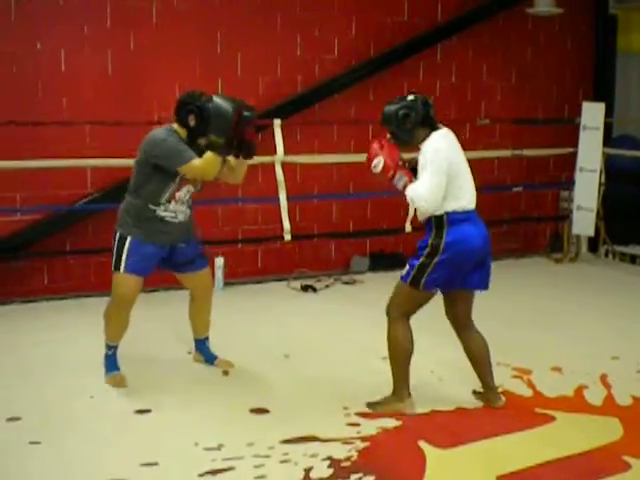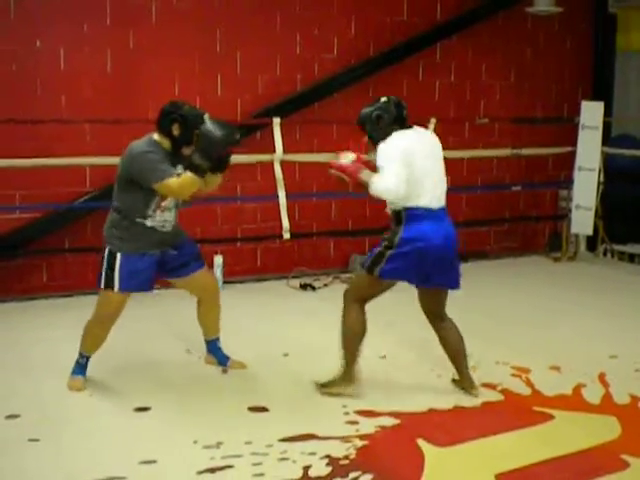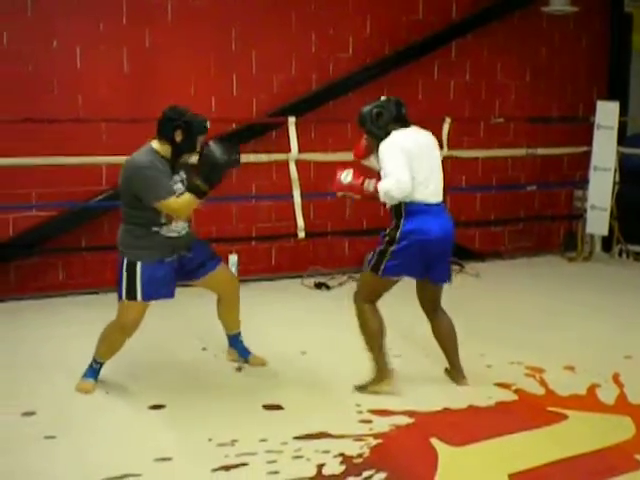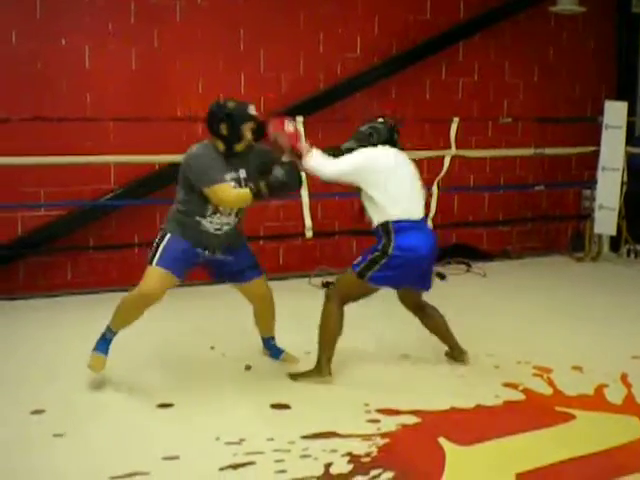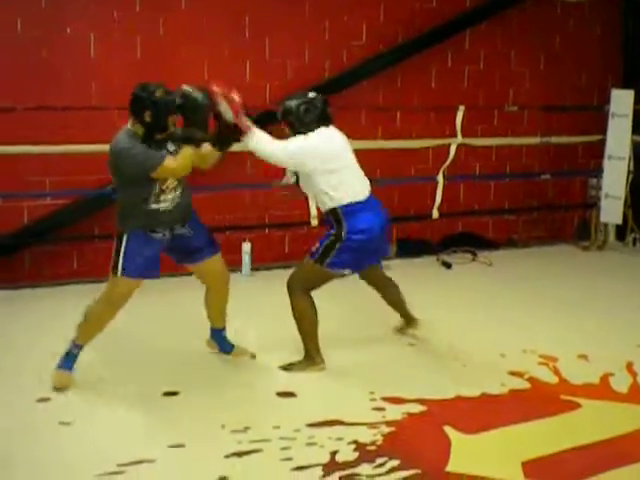
dt=0.5s
person 1, frame 1
left shoulder: (434, 149)
right shoulder: (443, 136)
left elbow: (427, 201)
right elbow: (432, 184)
left wrist: (394, 171)
right wrist: (397, 166)
left hip: (449, 239)
right hip: (473, 234)
left knee: (396, 313)
right knee: (461, 321)
left ankle: (400, 396)
right ankle: (491, 392)
person 1, frame 2
left shoulder: (392, 146)
right shoulder: (427, 138)
left elbow: (393, 189)
left wrist: (358, 172)
right wrist: (365, 169)
left hip: (410, 234)
right hip: (443, 231)
left knee: (353, 298)
right knee: (436, 313)
left ankle: (348, 378)
right ankle: (466, 379)
person 1, frame 3
left shoulder: (392, 143)
right shoulder: (425, 137)
left elbow: (398, 188)
left wrist: (363, 186)
right wrist: (369, 168)
left hip: (411, 226)
right hip: (441, 224)
left knee: (364, 298)
right knee: (432, 305)
left ankle: (382, 375)
right ankle: (457, 370)
person 1, frame 4
left shoulder: (368, 158)
right shoulder: (401, 160)
left elbow: (328, 169)
left wrist: (296, 143)
left hip: (398, 244)
right hip: (424, 240)
left knee: (335, 296)
right knee: (415, 303)
left ankle: (322, 369)
right ankle: (457, 351)
person 1, frame 5
left shoulder: (314, 144)
right shoulder: (327, 136)
left elbow: (274, 151)
left wrist: (238, 118)
right wrist: (296, 176)
left hip: (352, 228)
right hip: (374, 215)
left knee: (298, 285)
right knee: (373, 273)
left ankle: (313, 359)
right ankle: (408, 317)
person 2, frame 1
left shoulder: (198, 143)
right shoulder: (161, 142)
left elbow: (235, 177)
right elbow: (203, 172)
left wrist: (245, 142)
right wrist: (221, 136)
left hip: (180, 233)
right hip: (139, 231)
left knee: (204, 288)
right knee: (123, 297)
left ankle: (202, 350)
right ankle: (111, 359)
person 2, frame 2
left shoulder: (179, 153)
right shoulder: (141, 154)
left elbow: (208, 186)
right elbow: (178, 190)
left wrist: (219, 158)
right wrist: (204, 156)
left hip: (169, 240)
right hip: (129, 244)
left knee: (210, 289)
right knee: (107, 313)
left ankle: (215, 352)
right ankle: (80, 365)
person 2, frame 3
left shoulder: (173, 159)
right shoulder: (143, 166)
left elbow: (188, 197)
right elbow: (179, 209)
left wrist: (214, 170)
right wrist: (207, 178)
left hip: (182, 244)
right hip: (144, 253)
left knee: (229, 286)
right knee: (127, 322)
left ankle: (237, 348)
right ankle: (93, 369)
person 2, frame 4
left shoulder: (252, 152)
right shoulder: (199, 158)
left elbow: (284, 167)
right elbow: (227, 199)
right wrist: (267, 189)
left hip: (227, 242)
right hip: (184, 235)
left knee: (263, 295)
right knee: (148, 293)
left ankle: (270, 346)
right ankle: (104, 341)
person 2, frame 5
left shoulder: (160, 133)
right shoulder: (124, 149)
left elbow: (205, 161)
right elbow: (178, 168)
left wrist: (221, 136)
right wrist: (196, 131)
left hip: (181, 219)
right hip: (142, 229)
left knee: (219, 277)
right knee: (115, 298)
left ankle: (218, 338)
right ankle: (70, 355)
